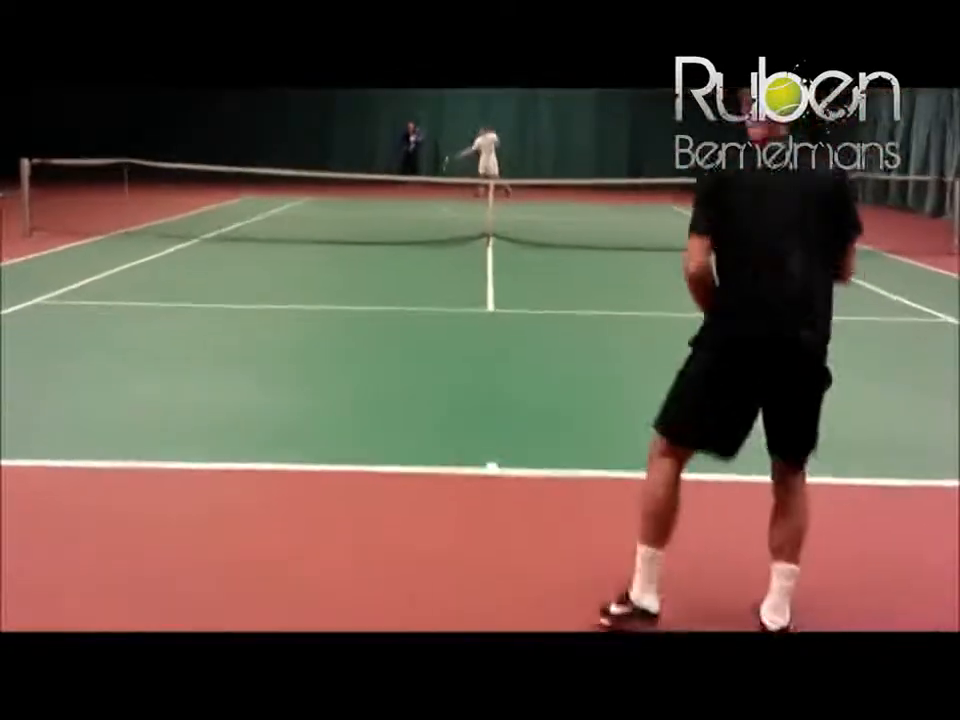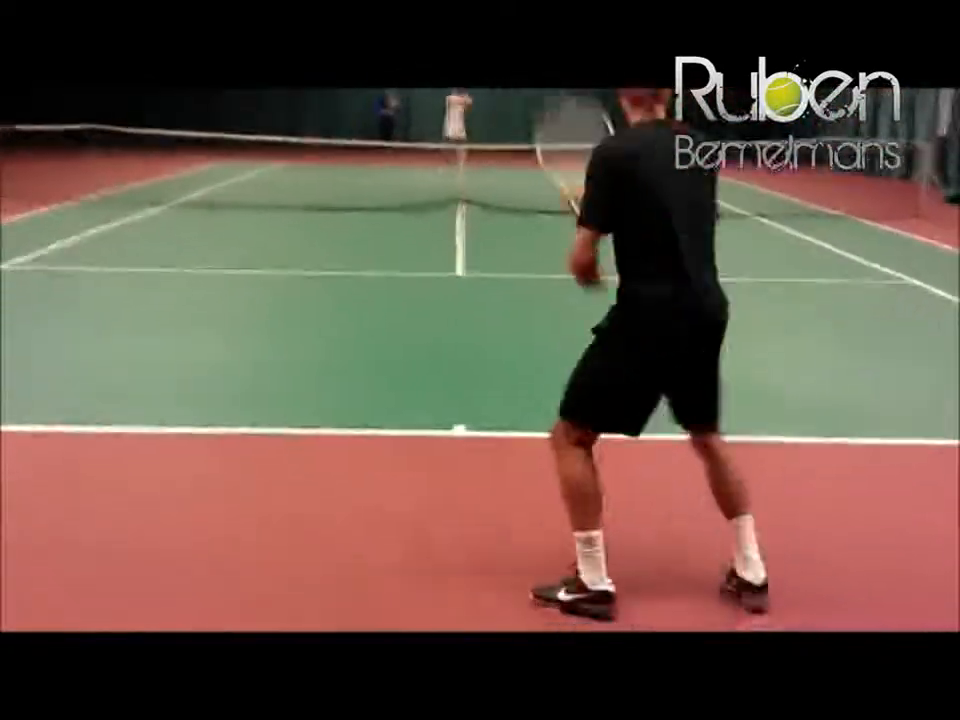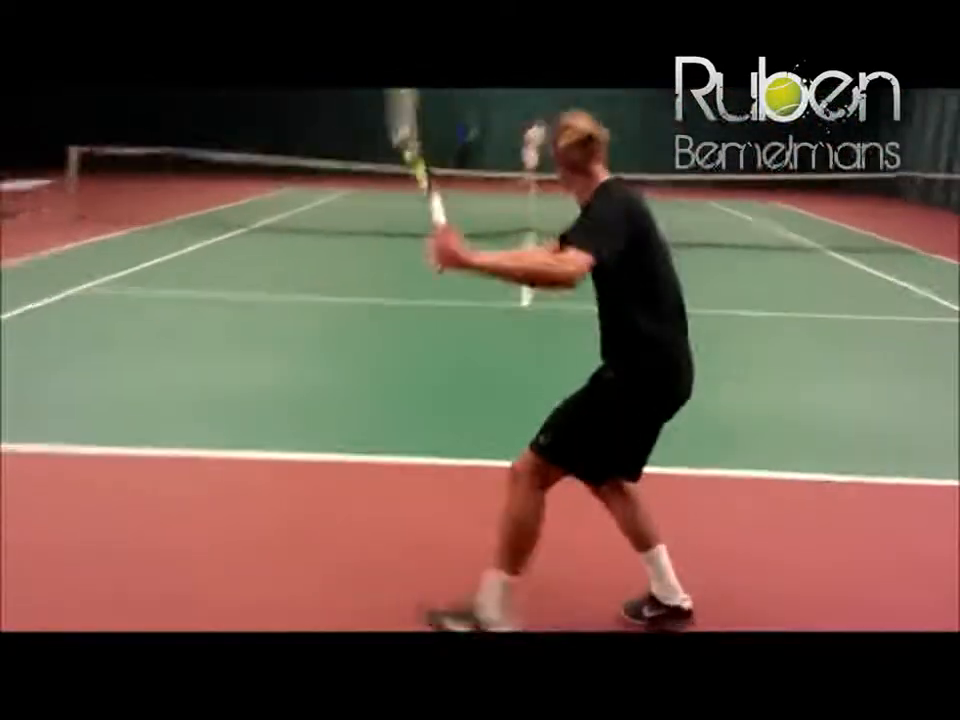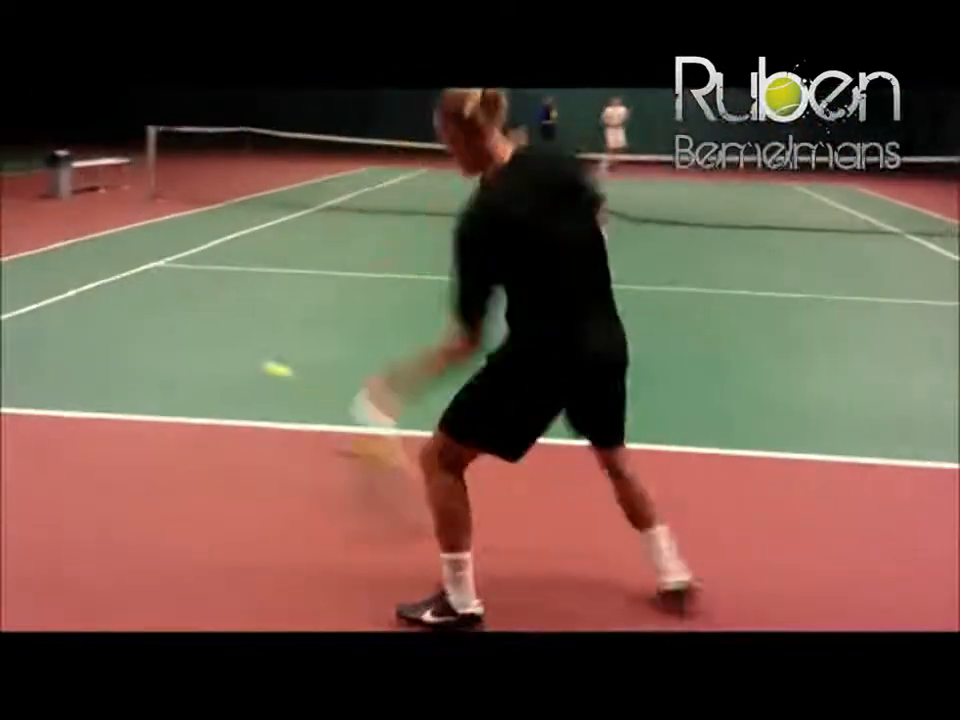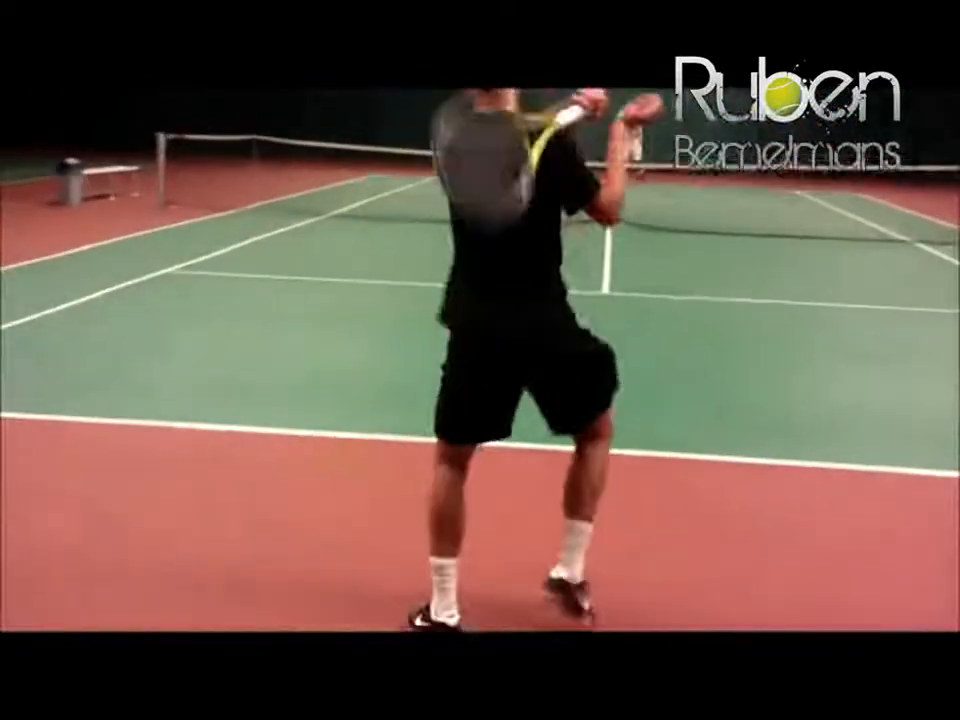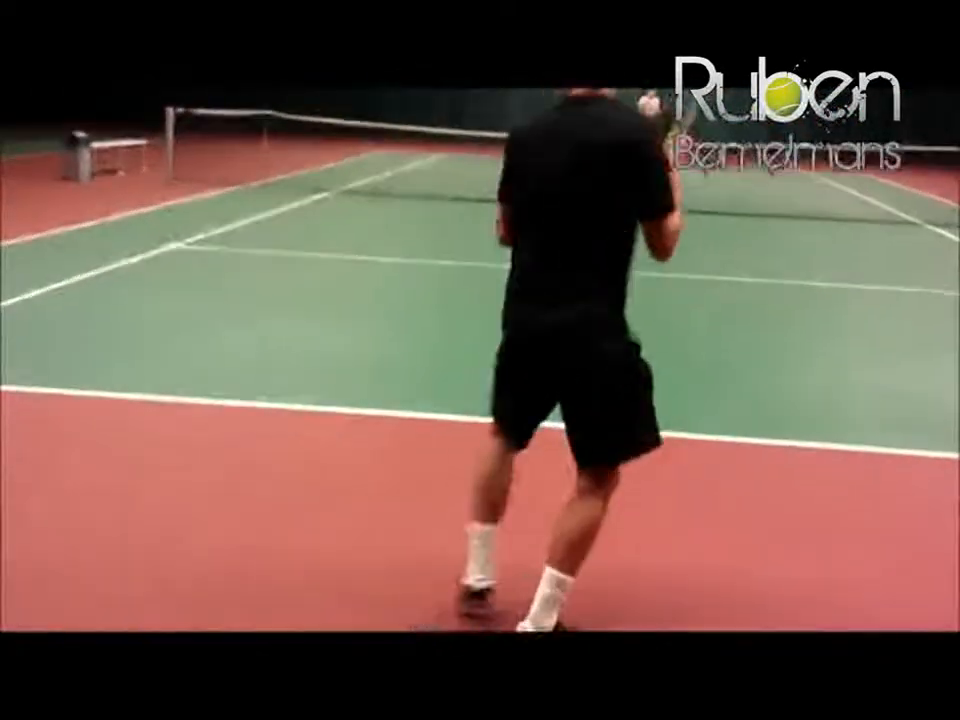
dt=0.4s
person 1, frame 1
left shoulder: (722, 173)
right shoulder: (830, 177)
left elbow: (697, 267)
right elbow: (843, 269)
left hip: (733, 336)
right hip: (803, 346)
left knee: (667, 455)
right knee: (790, 476)
left ankle: (643, 597)
right ankle: (776, 614)
person 1, frame 2
left shoulder: (613, 152)
left elbow: (582, 259)
left wrist: (585, 274)
left hip: (645, 318)
right hip: (705, 311)
left knee: (570, 437)
right knee: (707, 438)
left ankle: (593, 582)
right ankle: (751, 571)
person 1, frame 3
left shoulder: (609, 207)
right shoulder: (615, 203)
left elbow: (567, 271)
right elbow: (553, 257)
left wrist: (473, 259)
right wrist: (474, 255)
left hip: (641, 372)
right hip: (661, 368)
left knee: (528, 476)
right knee: (606, 479)
left ankle: (490, 614)
right ankle: (668, 597)
person 1, frame 4
left shoulder: (478, 218)
right shoulder: (557, 166)
left elbow: (466, 339)
left wrist: (406, 380)
left hip: (542, 355)
right hip: (602, 348)
left knee: (441, 456)
right knee: (611, 454)
left ankle: (460, 602)
right ankle: (671, 572)
person 1, frame 5
right shoulder: (549, 140)
right elbow: (606, 210)
left wrist: (574, 109)
right wrist: (621, 130)
left hip: (476, 326)
right hip: (544, 321)
left knee: (452, 458)
right knee: (595, 433)
left ankle: (443, 610)
right ankle: (570, 571)
person 1, frame 6
left shoulder: (524, 138)
right shoulder: (638, 135)
left elbow: (506, 232)
right elbow: (663, 244)
right wrist: (672, 181)
left hip: (524, 321)
right hip: (591, 327)
left knee: (505, 439)
right knee: (598, 479)
left ankle: (477, 578)
right ankle: (538, 621)
